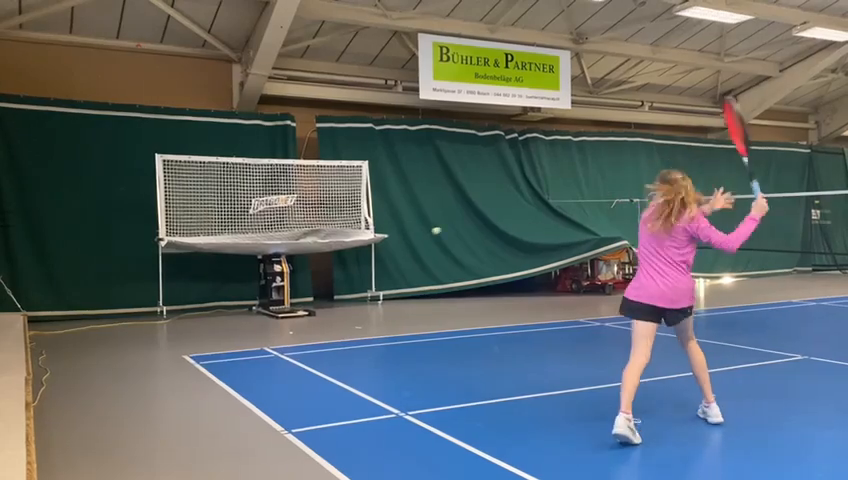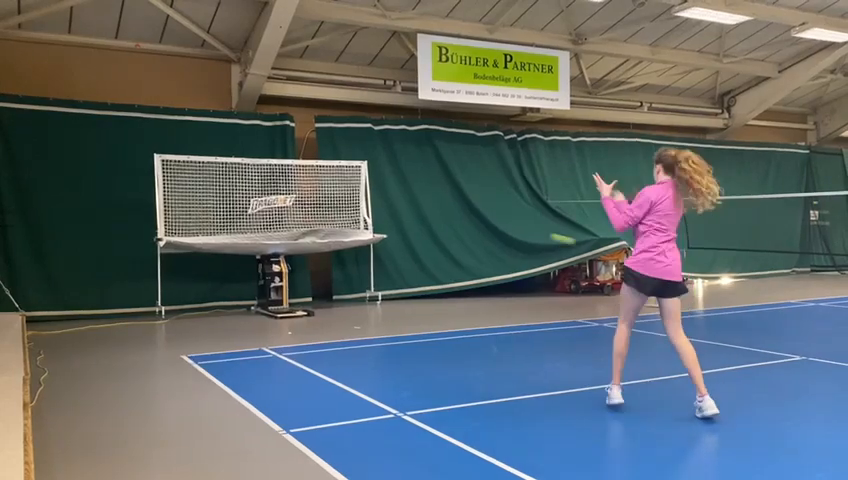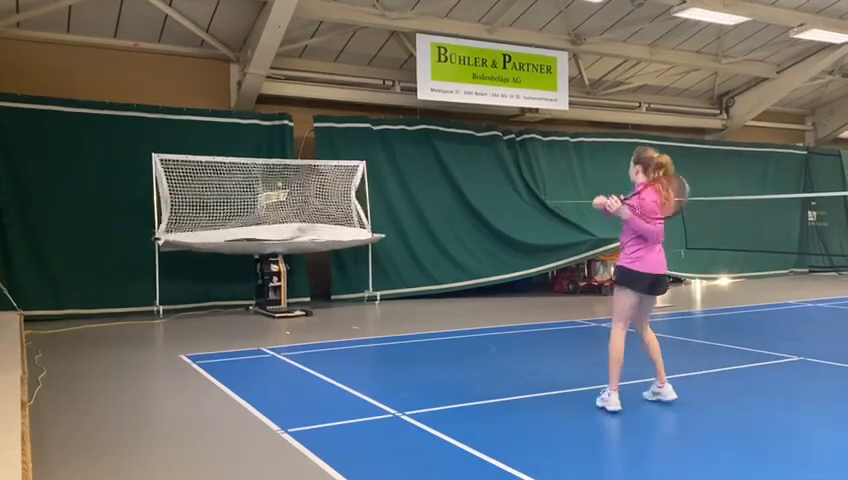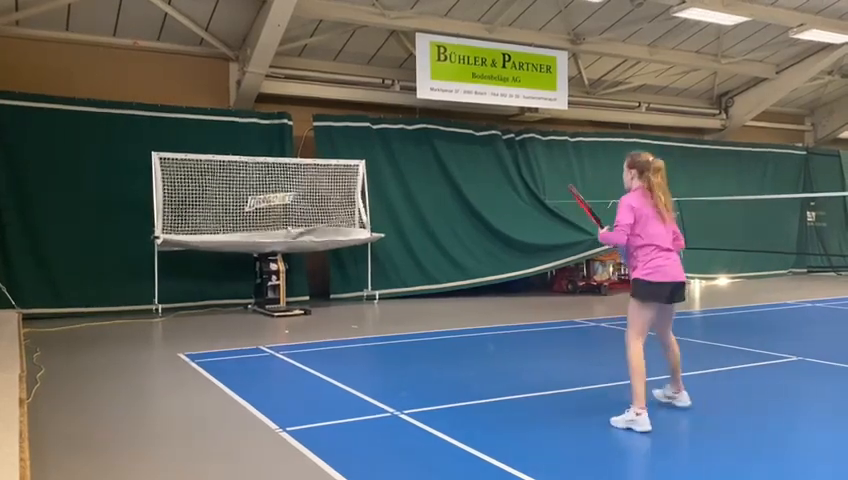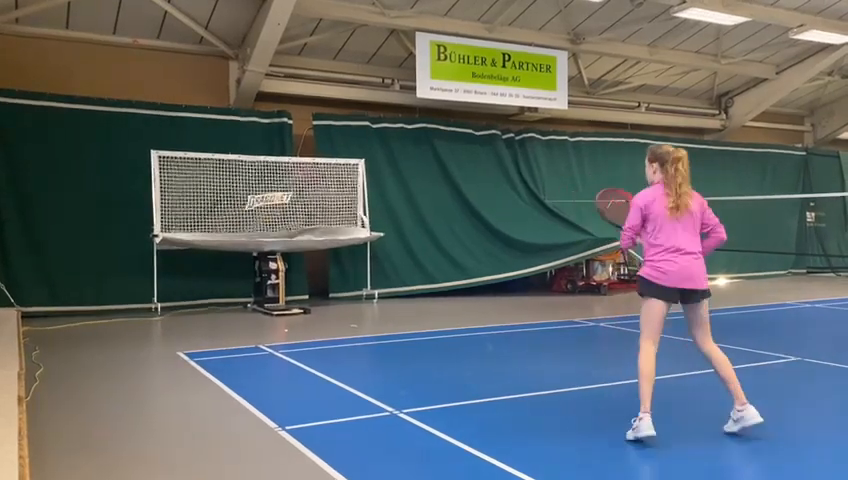
dt=0.4s
person 1, frame 1
left shoulder: (647, 217)
right shoulder: (692, 219)
right elbow: (729, 245)
left wrist: (705, 208)
right wrist: (755, 215)
left hip: (643, 295)
right hip: (678, 295)
left knee: (638, 358)
right knee: (689, 344)
left ankle: (624, 416)
right ankle: (710, 405)
person 1, frame 2
left shoulder: (650, 193)
right shoulder: (680, 196)
left elbow: (622, 224)
left wrist: (606, 196)
right wrist: (624, 204)
left hip: (643, 268)
right hip: (670, 272)
left knee: (624, 326)
right knee: (677, 335)
left ankle: (616, 388)
right ankle: (703, 398)
person 1, frame 3
left shoulder: (647, 195)
right shoulder: (643, 192)
left elbow: (655, 234)
right elbow: (622, 209)
left wrist: (626, 214)
right wrist: (606, 203)
left hip: (637, 267)
right hip: (653, 269)
left knee: (618, 328)
right knee: (642, 327)
left ankle: (612, 393)
right ankle: (663, 385)
person 1, frame 4
left shoulder: (629, 200)
right shoulder: (660, 204)
left elbow: (620, 238)
right elbow: (679, 242)
left wrist: (603, 234)
left hip: (650, 277)
right hip: (674, 275)
left knee: (634, 341)
right knee: (664, 334)
left ankle: (638, 412)
right ankle: (676, 390)
person 1, frame 5
left shoulder: (643, 198)
right shoulder: (694, 198)
left elbow: (626, 241)
right elbow: (719, 236)
left wrist: (642, 239)
left hip: (659, 275)
right hip: (694, 276)
left knee: (647, 346)
right knee: (706, 344)
left ankle: (644, 418)
right ankle: (743, 407)
